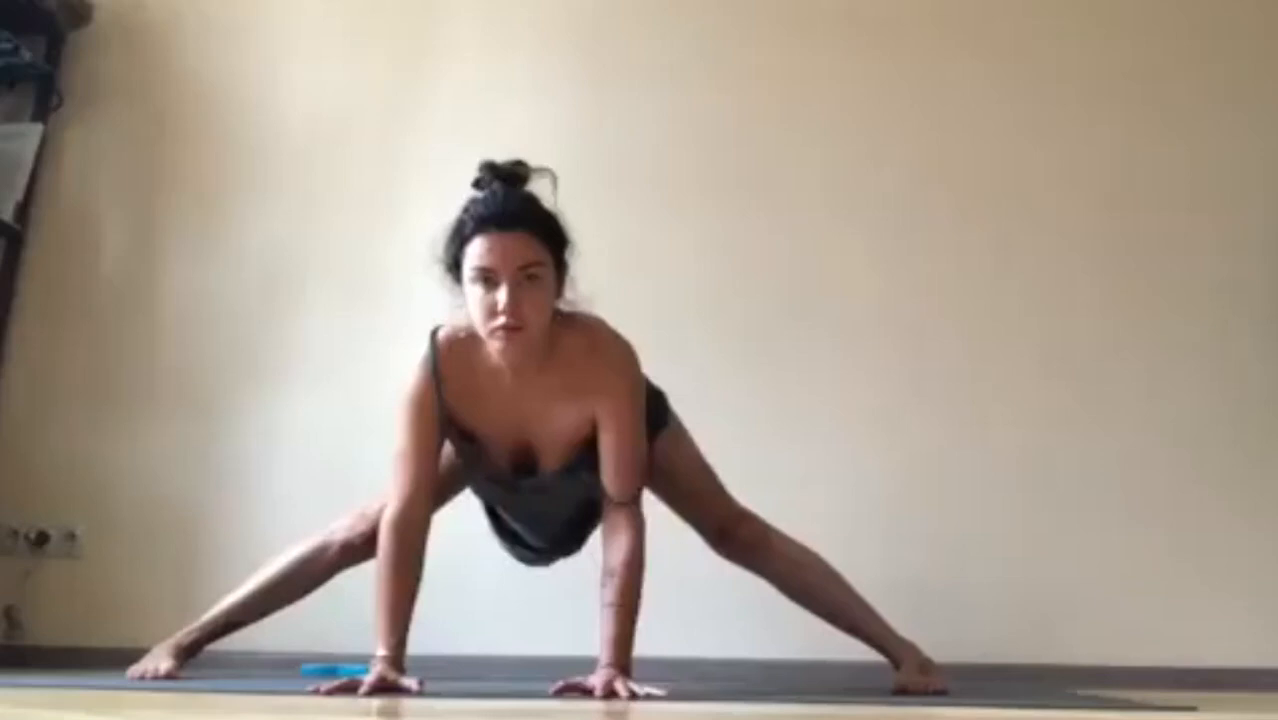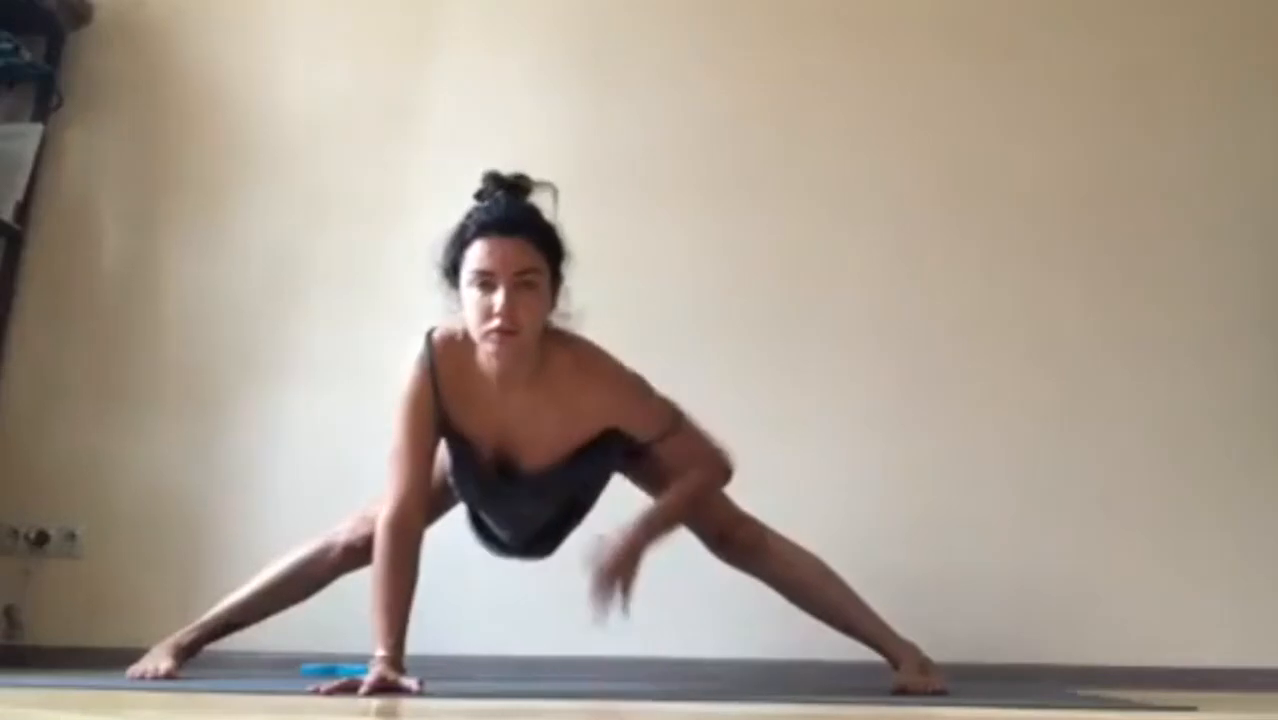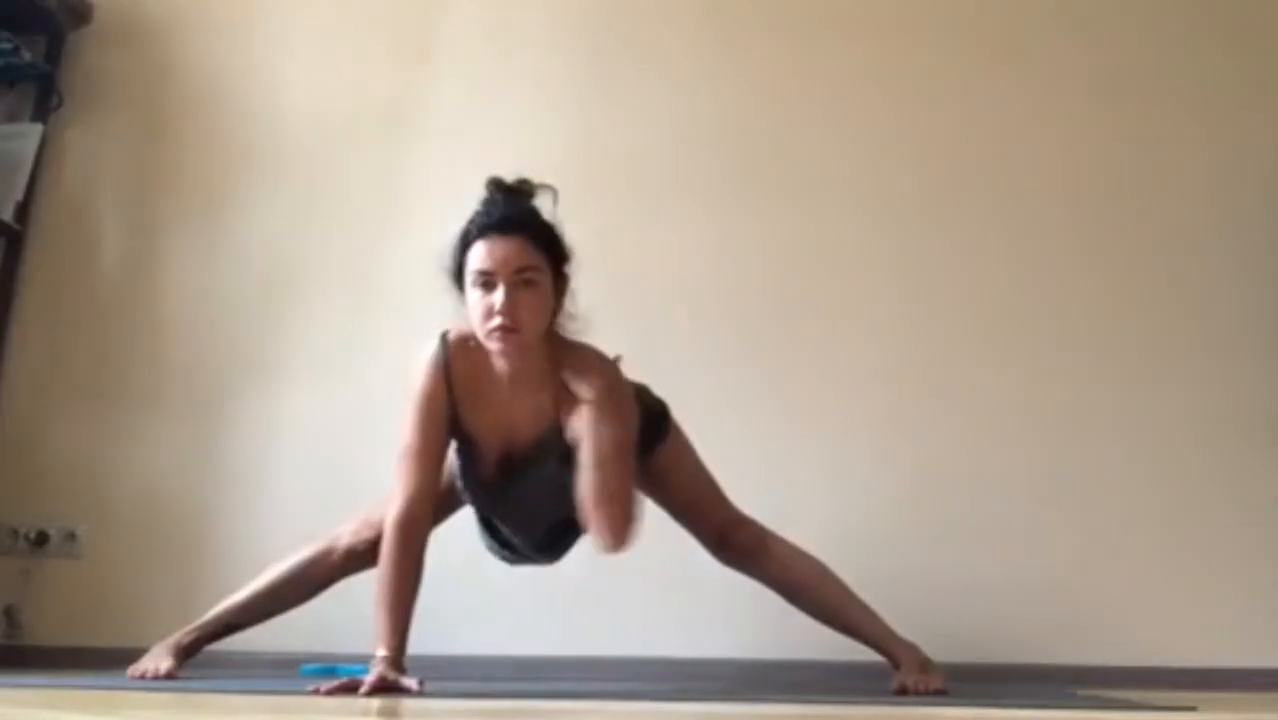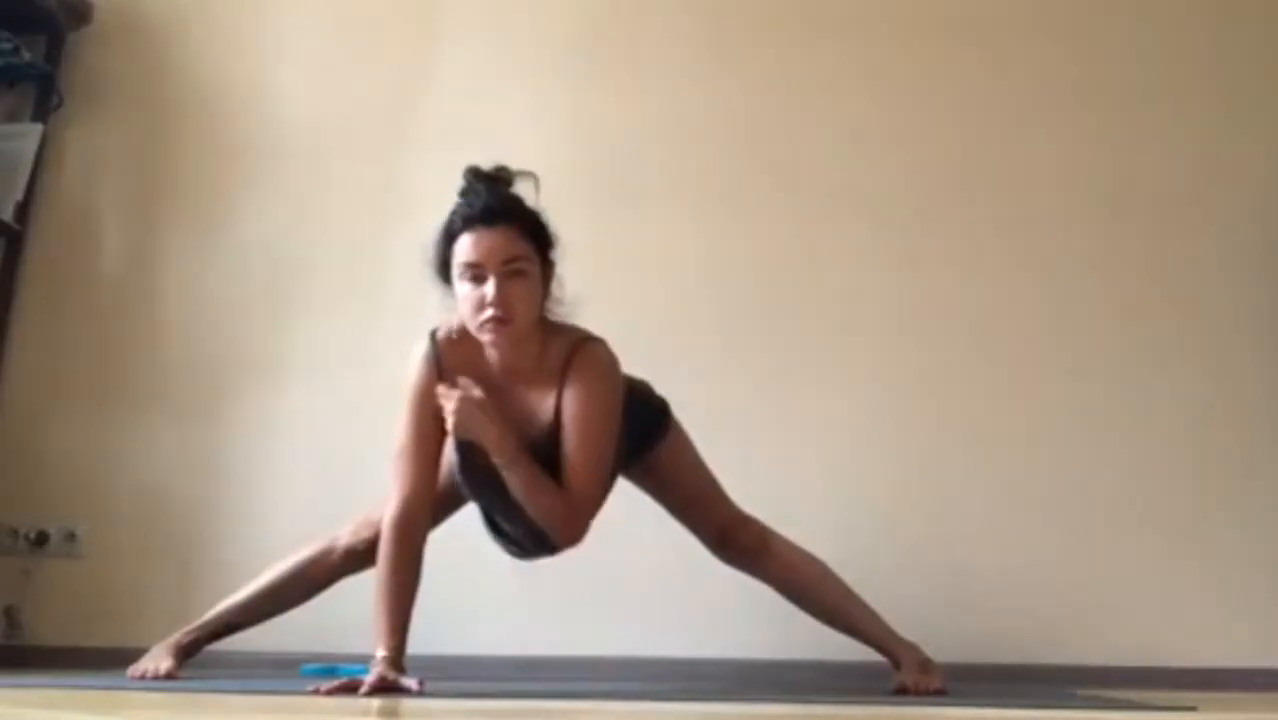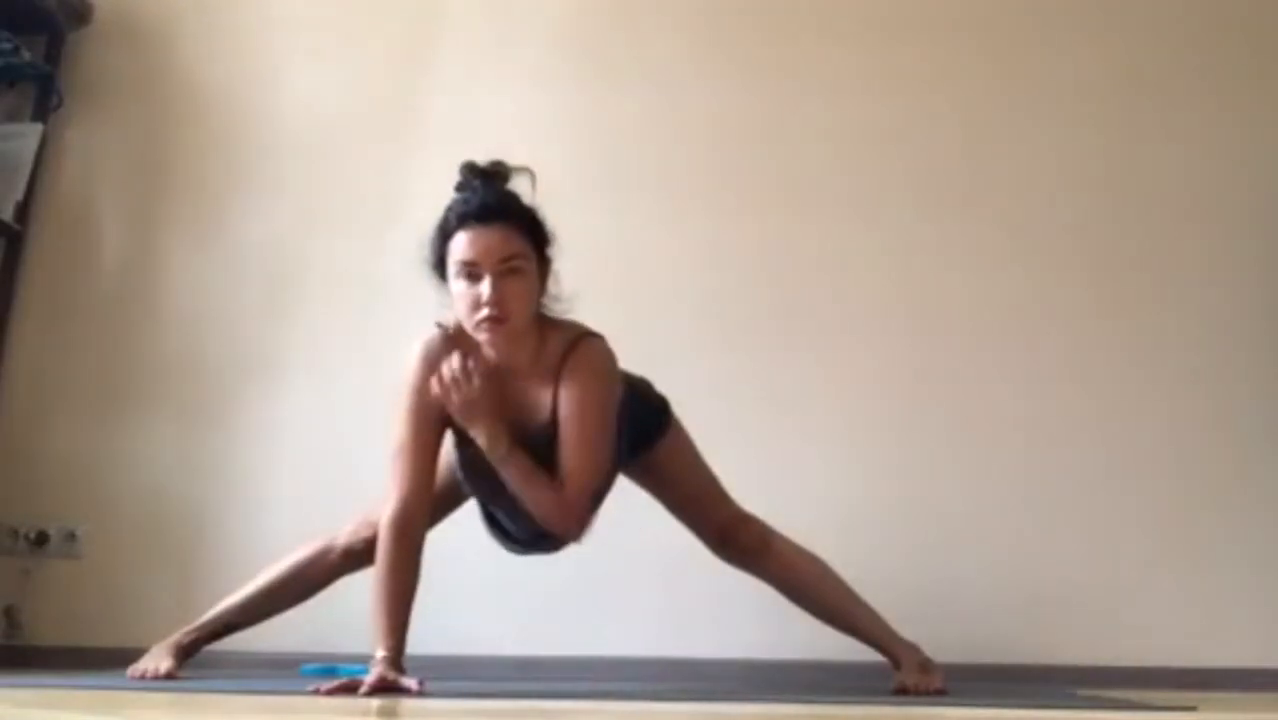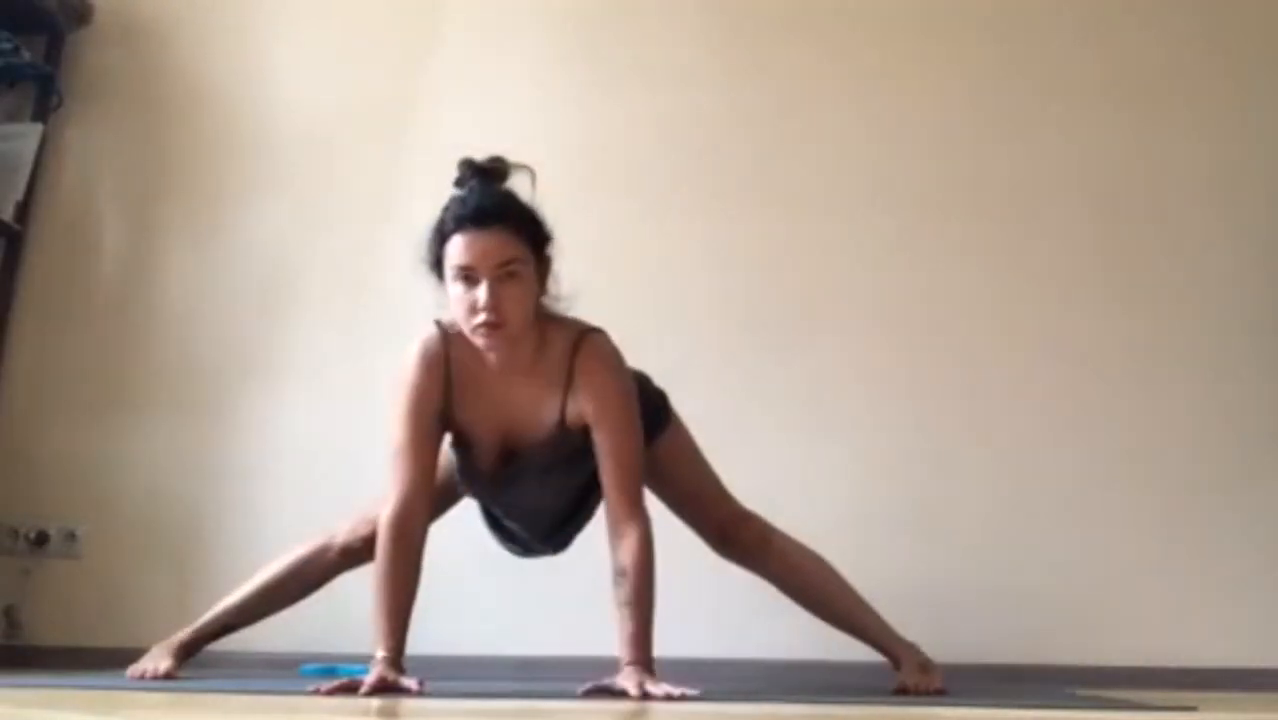
dt=0.4s
person 1, frame 1
left shoulder: (605, 359)
right shoulder: (441, 361)
left elbow: (623, 519)
right elbow: (406, 518)
left wrist: (614, 662)
right wrist: (387, 659)
left hip: (619, 427)
right hip: (483, 443)
left knee: (738, 534)
right knee: (361, 532)
left ankle: (903, 651)
right ankle: (186, 638)
person 1, frame 2
left shoulder: (596, 380)
right shoulder: (434, 362)
left elbow: (711, 462)
right elbow: (397, 519)
left wrist: (632, 544)
right wrist: (386, 658)
left hip: (603, 444)
right hip: (476, 457)
left knee: (738, 537)
right knee: (355, 538)
left ankle: (902, 650)
right ankle: (183, 637)
person 1, frame 3
left shoulder: (600, 384)
right shoulder: (445, 363)
left elbow: (613, 536)
right elbow: (407, 518)
left wrist: (596, 409)
right wrist: (386, 658)
left hip: (606, 428)
right hip: (487, 449)
left knee: (739, 541)
right knee: (362, 540)
left ankle: (901, 649)
right ankle: (184, 636)
person 1, frame 4
left shoulder: (590, 366)
right shoulder: (438, 358)
left elbow: (573, 528)
right elbow: (405, 518)
left wrist: (498, 442)
right wrist: (387, 658)
left hip: (619, 428)
right hip: (490, 447)
left knee: (739, 538)
right knee: (362, 539)
left ankle: (903, 649)
right ankle: (184, 638)
person 1, frame 5
left shoulder: (586, 362)
right shoulder: (436, 358)
left elbow: (571, 520)
right elbow: (402, 516)
left wrist: (486, 431)
right wrist: (386, 658)
left hip: (615, 430)
right hip: (488, 449)
left knee: (739, 538)
right knee: (356, 541)
left ankle: (902, 650)
right ankle: (184, 637)
person 1, frame 6
left shoulder: (591, 362)
right shoulder: (434, 359)
left elbow: (627, 525)
right elbow: (403, 518)
left wrist: (636, 662)
right wrist: (386, 658)
left hip: (614, 425)
right hip: (485, 451)
left knee: (738, 534)
right knee: (358, 537)
left ankle: (902, 650)
right ankle: (184, 638)
